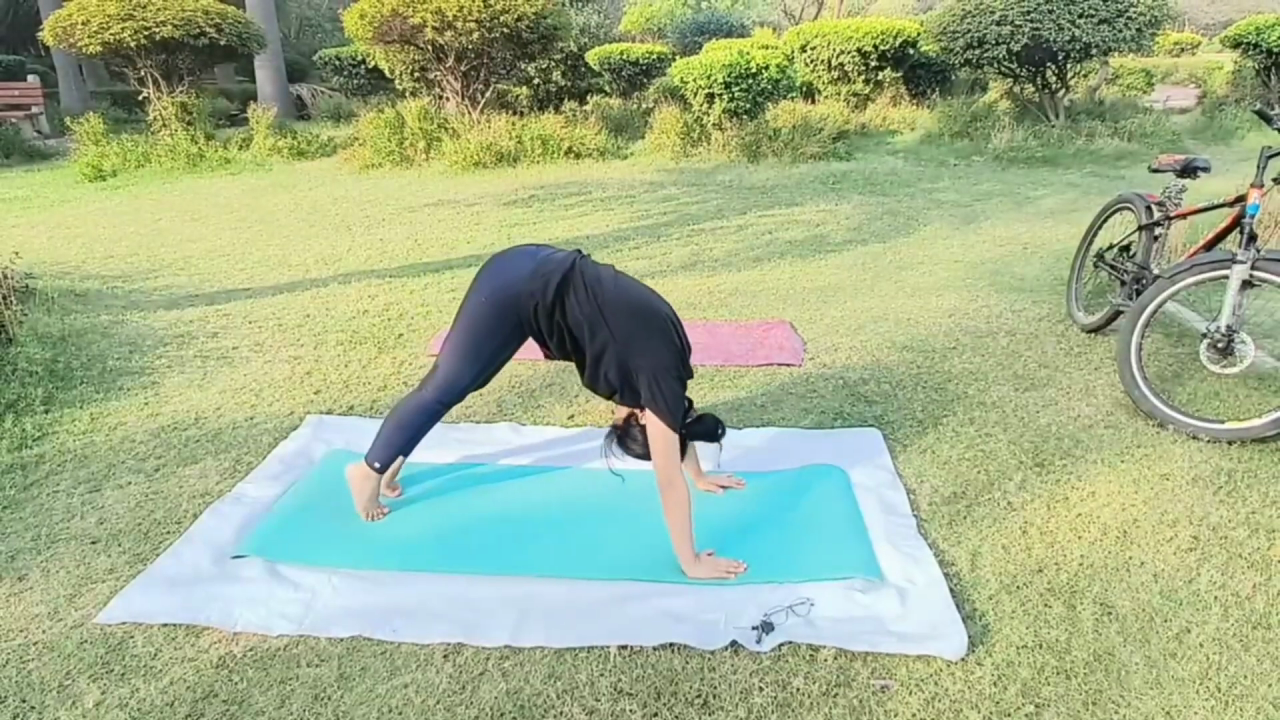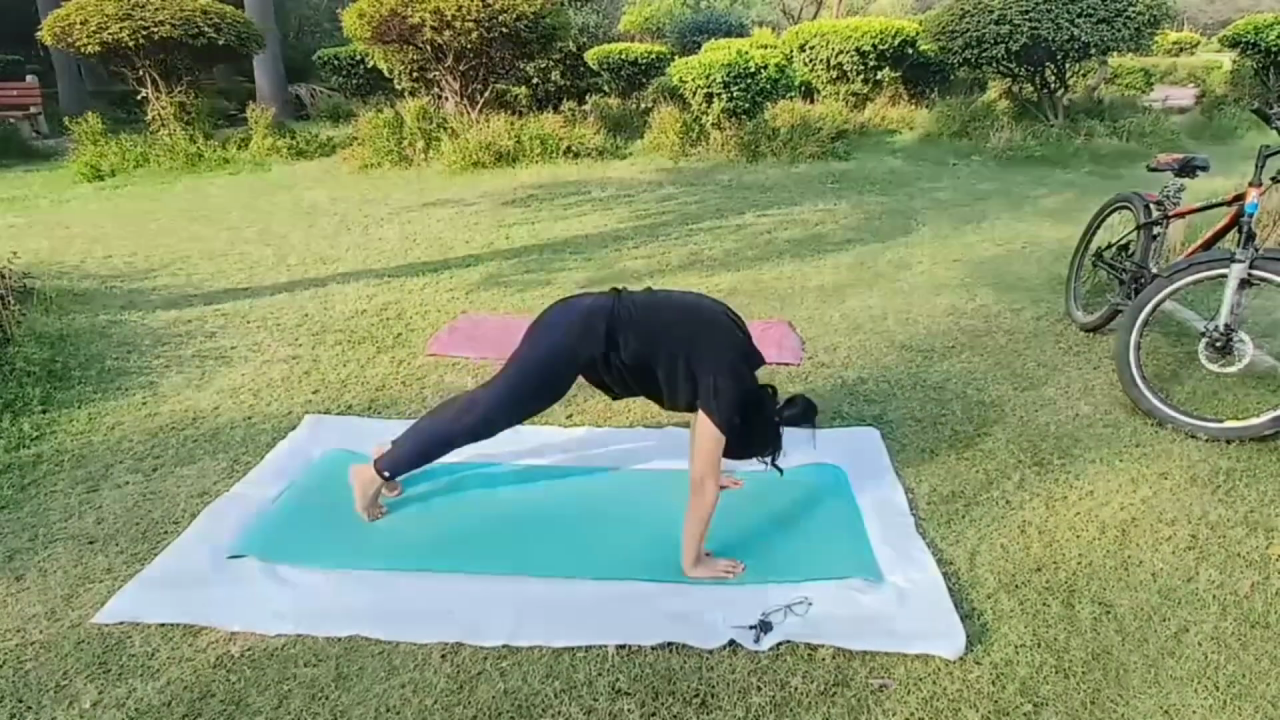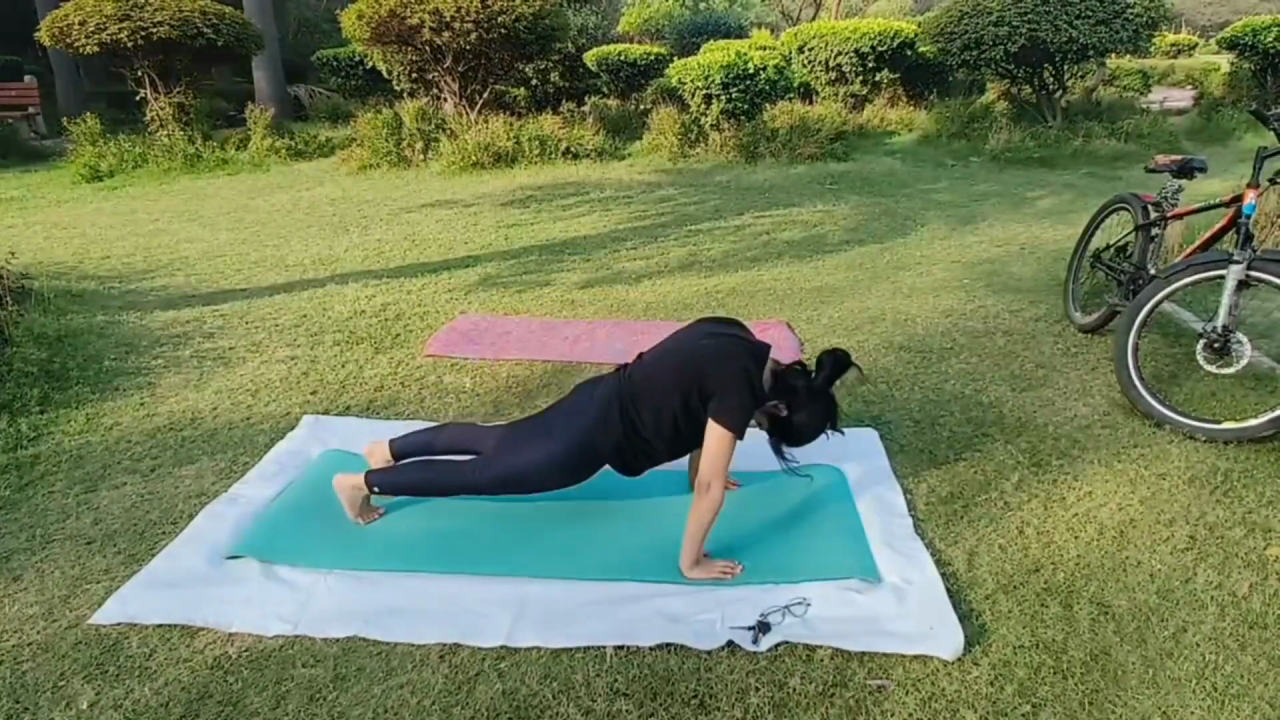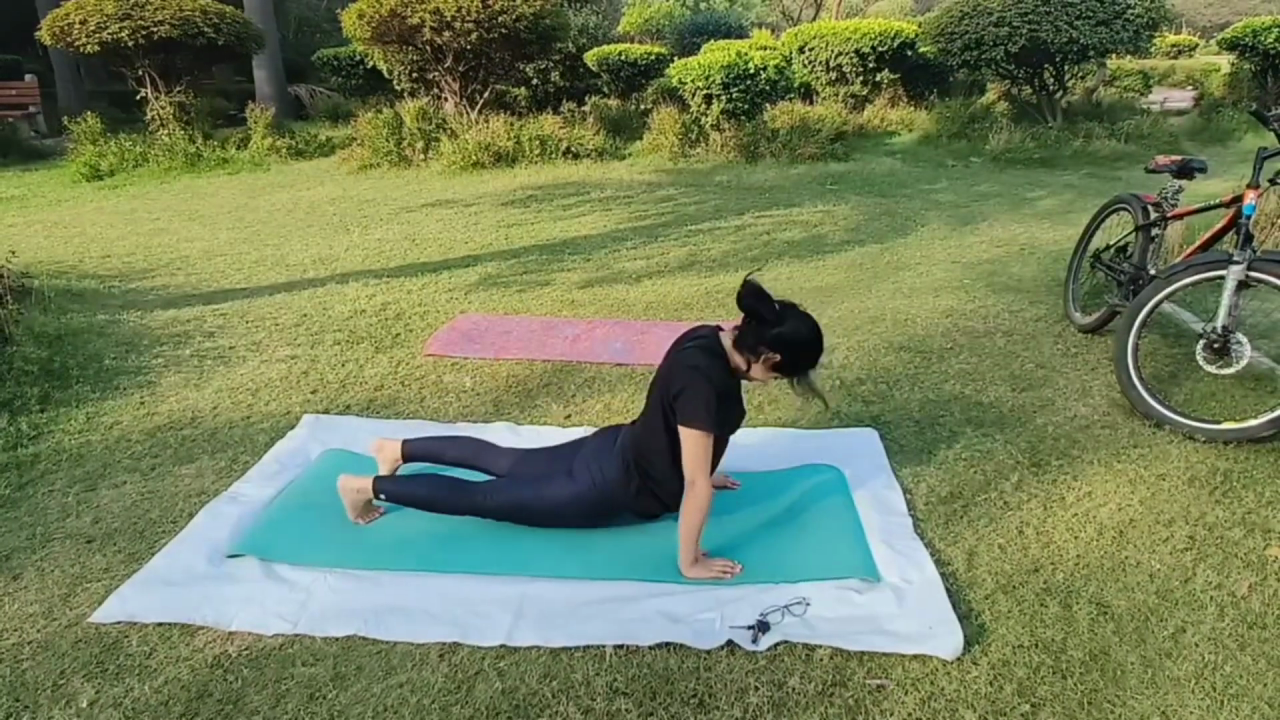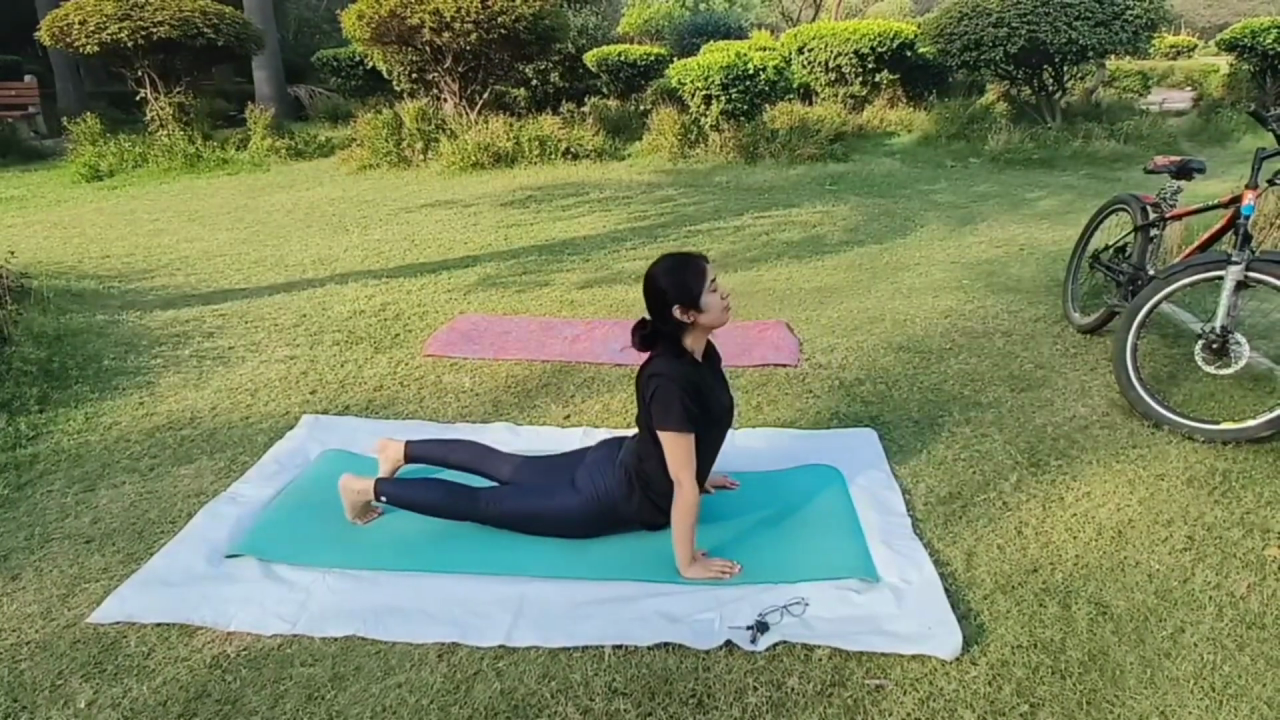
dt=0.5s
person 1, frame 1
left shoulder: (665, 364)
right shoulder: (659, 378)
left elbow: (678, 425)
right elbow: (670, 479)
left wrist: (700, 475)
right wrist: (691, 562)
left hip: (540, 277)
right hip: (523, 287)
left knee: (454, 383)
right knee: (444, 388)
left ankle: (392, 458)
right ankle: (368, 472)
person 1, frame 2
left shoulder: (731, 351)
right shoulder: (728, 382)
left elbow: (697, 401)
right elbow: (704, 481)
left wrist: (708, 474)
right wrist: (692, 562)
left hip: (587, 321)
right hip: (582, 338)
left knee: (485, 404)
right knee: (481, 417)
left ankle: (391, 454)
right ankle: (375, 473)
person 1, frame 3
left shoulder: (740, 349)
right shoulder: (741, 385)
right elbow: (709, 487)
left wrist: (701, 473)
right wrist: (690, 563)
left hip: (600, 404)
right hip: (597, 436)
left knee: (492, 442)
right knee: (485, 473)
left ankle: (387, 451)
right ankle: (363, 482)
person 1, frame 4
left shoulder: (713, 339)
right shoulder: (703, 378)
right elbow: (695, 485)
left wrist: (700, 471)
right wrist: (689, 562)
left hip: (618, 452)
right hip: (612, 489)
left knee: (504, 461)
right knee: (486, 499)
left ankle: (399, 449)
right ankle: (369, 487)
person 1, frame 5
left shoulder: (696, 352)
right shoulder: (672, 380)
right elbow: (684, 485)
left wrist: (699, 475)
right wrist: (689, 563)
left hip: (617, 461)
right hip: (614, 499)
left knee: (506, 468)
right knee: (482, 503)
left ankle: (400, 450)
right ankle: (369, 489)
